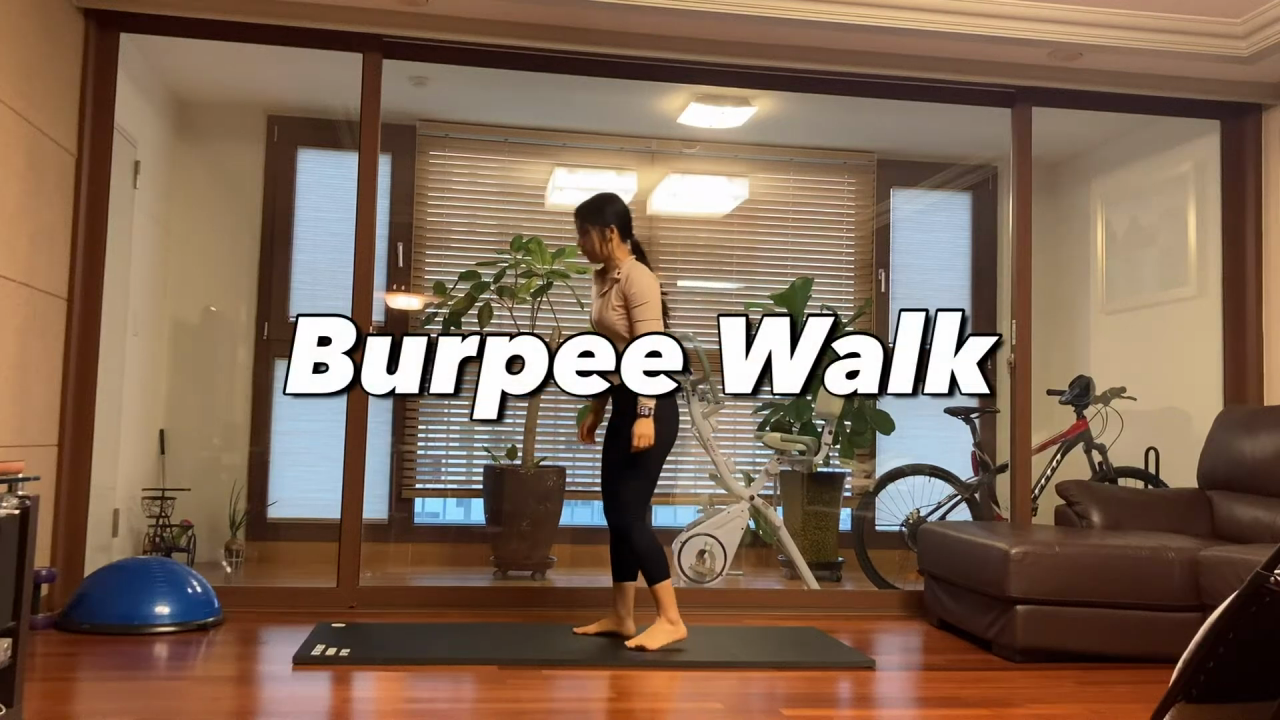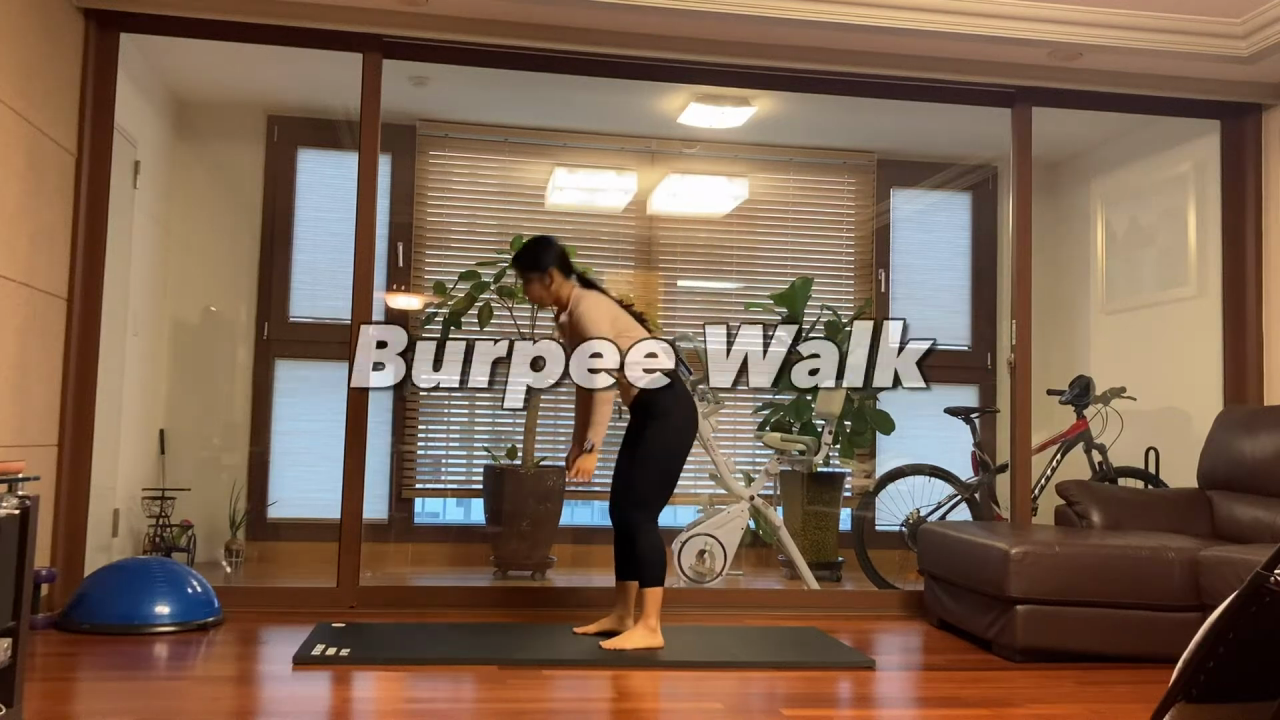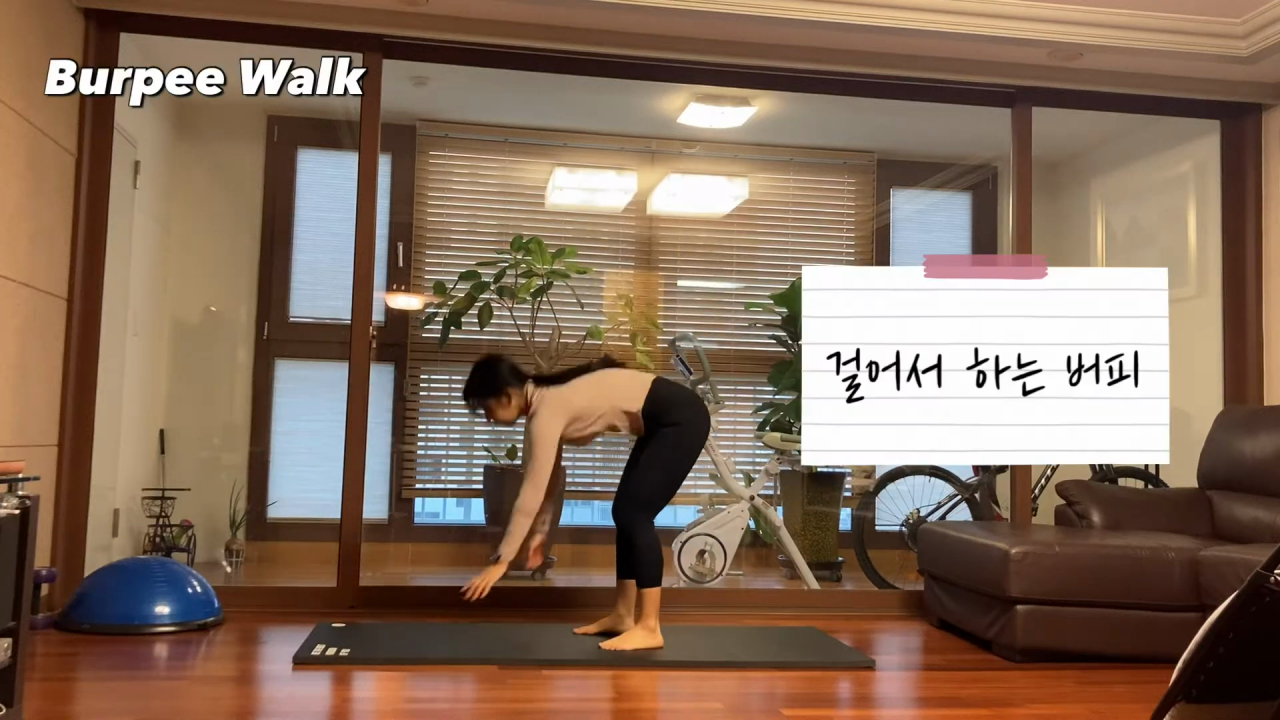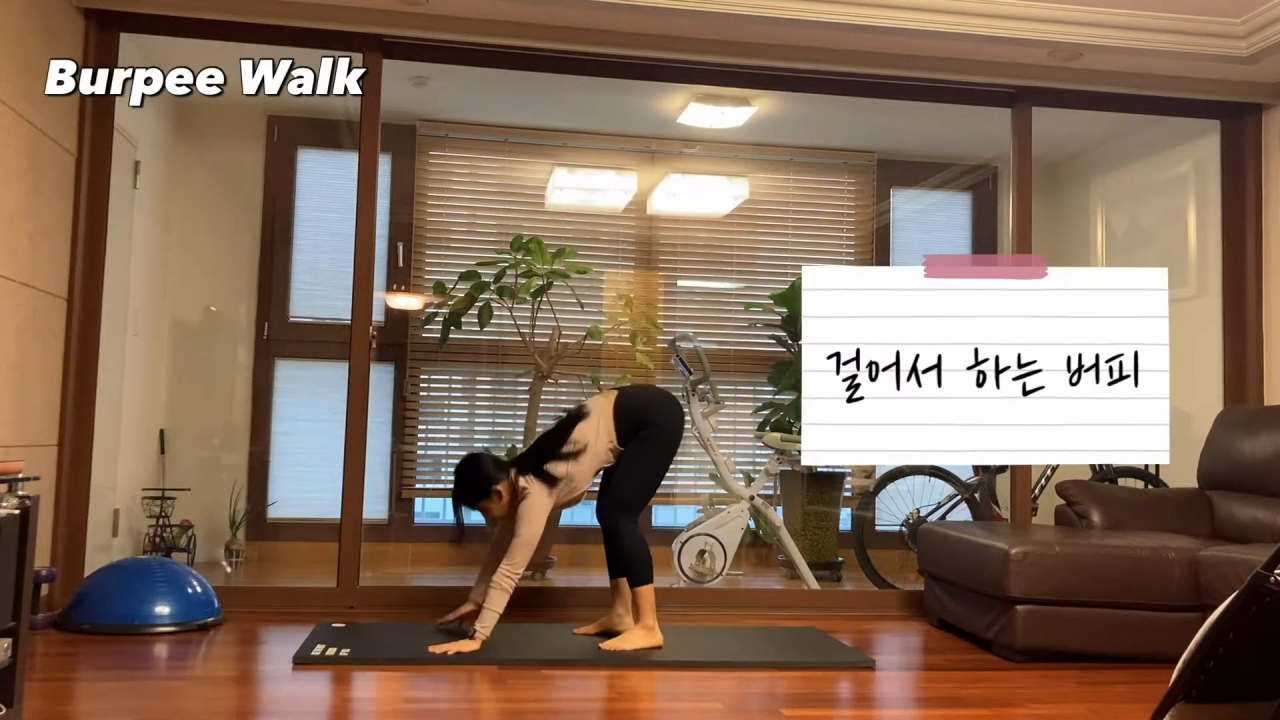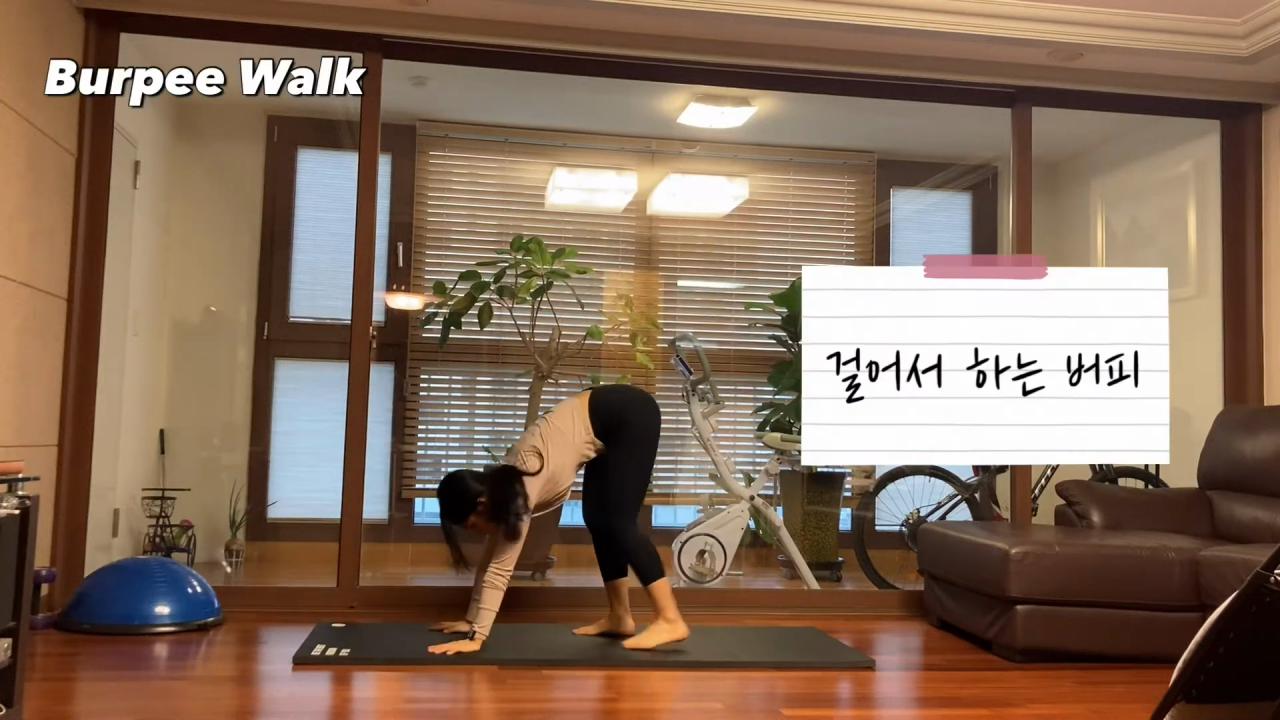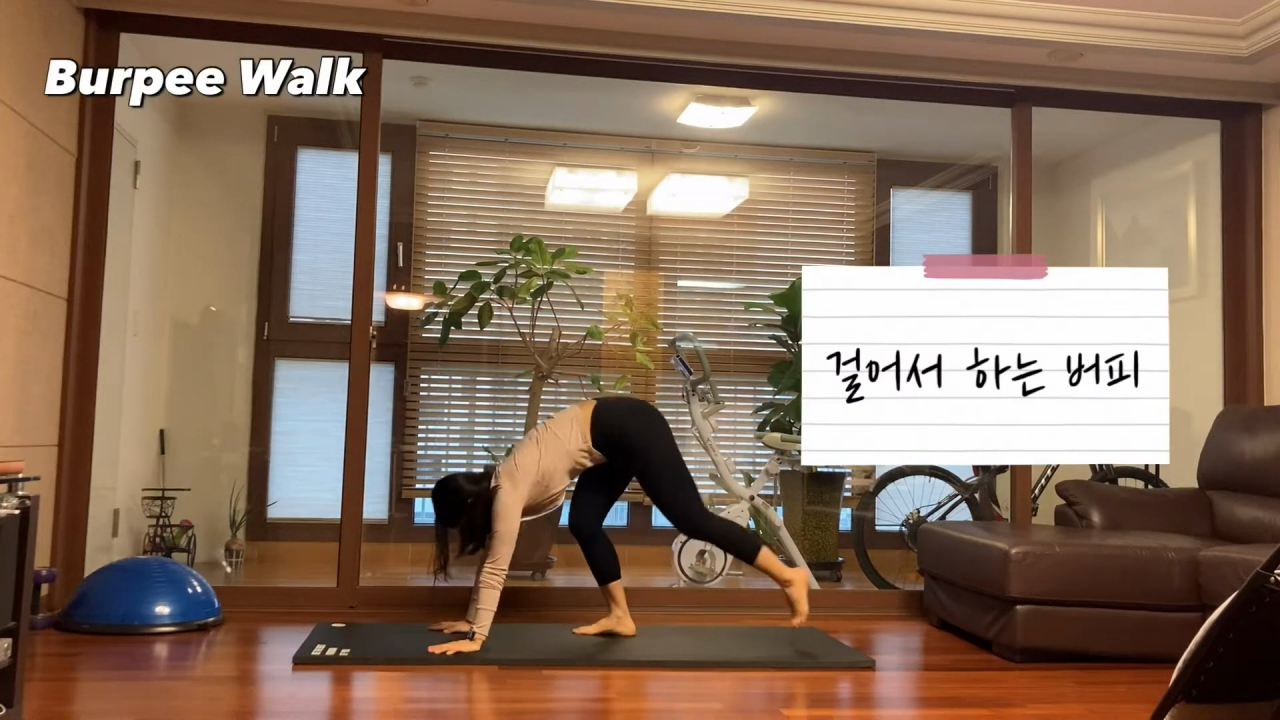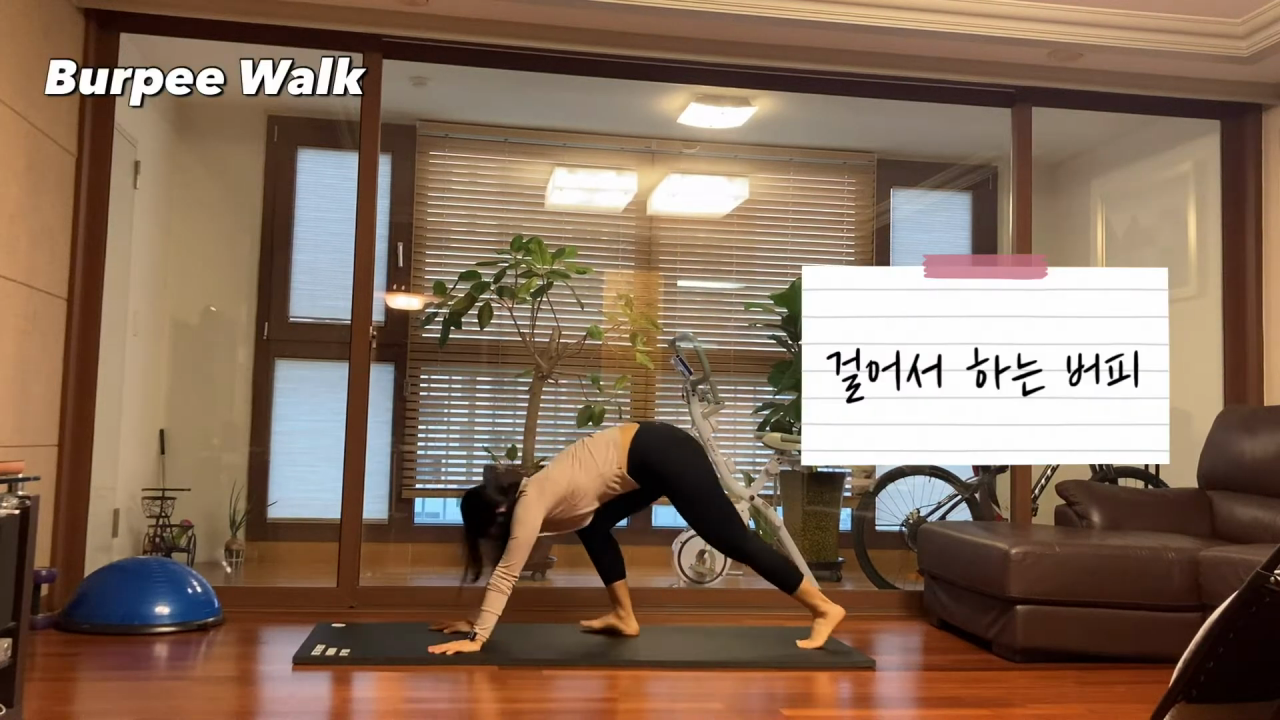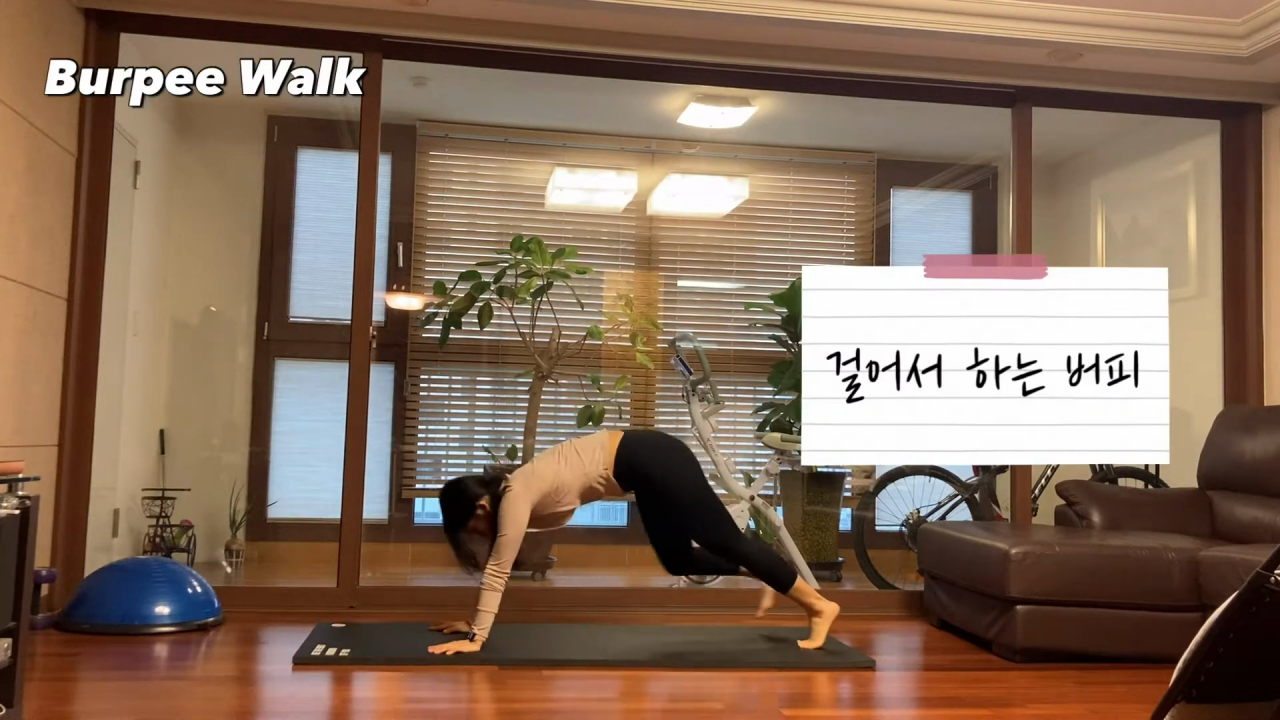
dt=0.3s
person 1, frame 1
left shoulder: (637, 279)
right shoulder: (603, 280)
left wrist: (645, 415)
right wrist: (595, 411)
left hip: (649, 407)
right hip: (626, 405)
left knee: (630, 511)
right knee: (617, 512)
left ankle: (671, 620)
right ankle: (621, 616)
person 1, frame 2
left shoulder: (588, 308)
right shoulder: (568, 317)
left elbow: (607, 382)
right elbow: (586, 386)
left wrist: (591, 449)
right wrist: (578, 443)
left hip: (668, 410)
right hip: (647, 411)
left knee: (638, 513)
right knee: (622, 511)
left ankle: (649, 627)
right ankle: (623, 615)
person 1, frame 3
left shoulder: (547, 411)
right shoulder: (544, 403)
left elbow: (532, 492)
right elbow: (541, 487)
left wrist: (501, 560)
right wrist: (537, 536)
left hip: (681, 418)
right hip: (664, 422)
left knee: (634, 511)
right knee: (626, 510)
left ankle: (649, 628)
right ankle: (623, 615)
person 1, frame 4
left shoulder: (534, 493)
right shoulder: (519, 480)
left elbow: (510, 570)
right elbow: (502, 548)
left wrist: (477, 636)
right wrist: (475, 601)
left hip: (655, 418)
right hip: (634, 416)
left knee: (616, 516)
right knee: (610, 514)
left ankle: (647, 627)
right ankle: (622, 615)
person 1, frame 5
left shoulder: (511, 497)
right shoulder: (502, 484)
left elbow: (499, 571)
right elbow: (491, 561)
left wrist: (475, 637)
right wrist: (471, 621)
left hip: (630, 414)
right hip: (606, 414)
left knee: (615, 522)
right knee: (598, 520)
left ankle: (670, 619)
right ankle: (621, 617)
person 1, frame 6
left shoulder: (506, 495)
right shoulder: (493, 488)
left elbow: (496, 569)
right elbow: (493, 563)
left wrist: (475, 637)
right wrist: (472, 621)
left hip: (632, 426)
right hip: (616, 429)
left knee: (691, 519)
right knee: (583, 523)
left ankle: (789, 578)
right ankle: (619, 616)
person 1, frame 7
left shoulder: (529, 504)
right shoulder: (526, 499)
left elbow: (506, 574)
right elbow: (506, 573)
left wrist: (476, 637)
right wrist: (476, 622)
left hip: (662, 455)
right hip: (652, 451)
left knee: (734, 540)
right knee: (592, 527)
left ankle: (824, 609)
right ankle: (625, 616)
person 1, frame 8
left shoulder: (514, 499)
right shoulder: (510, 492)
left elbow: (498, 571)
right elbow: (496, 571)
left wrist: (476, 638)
right wrist: (475, 622)
left hip: (652, 462)
right hip: (646, 458)
left knee: (726, 541)
right knee: (677, 558)
left ankle: (819, 606)
right ankle: (766, 579)
